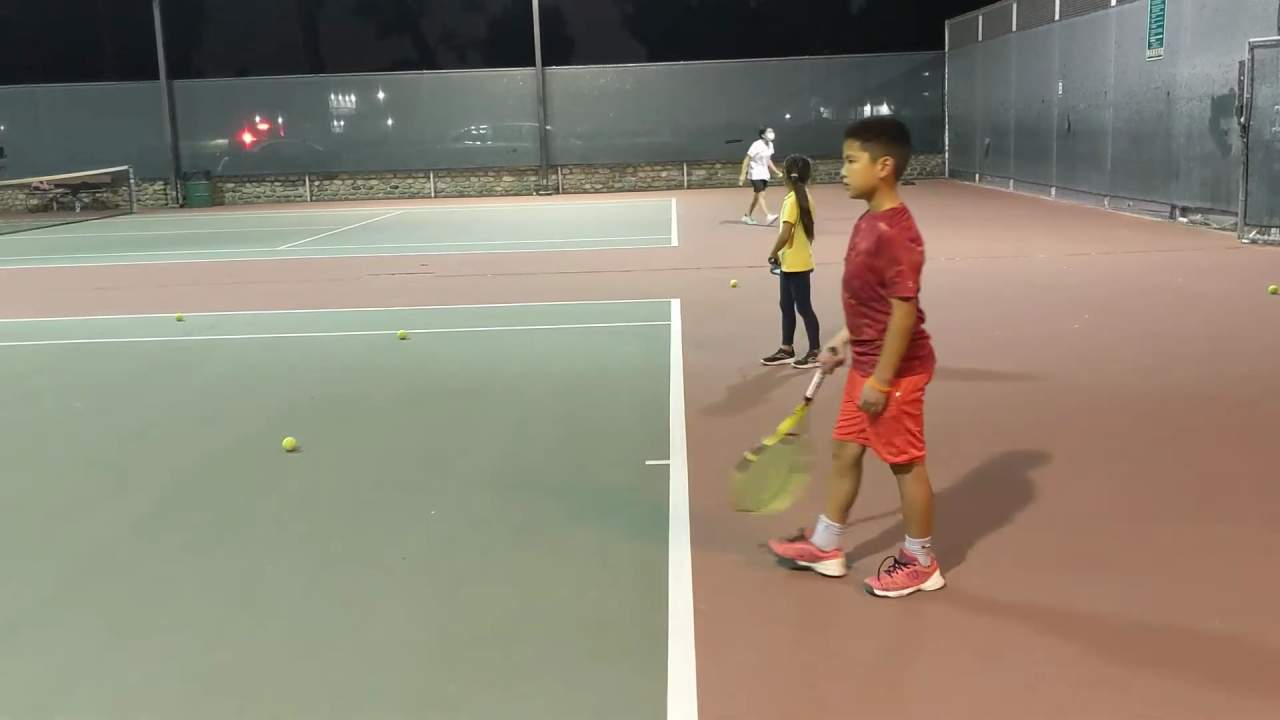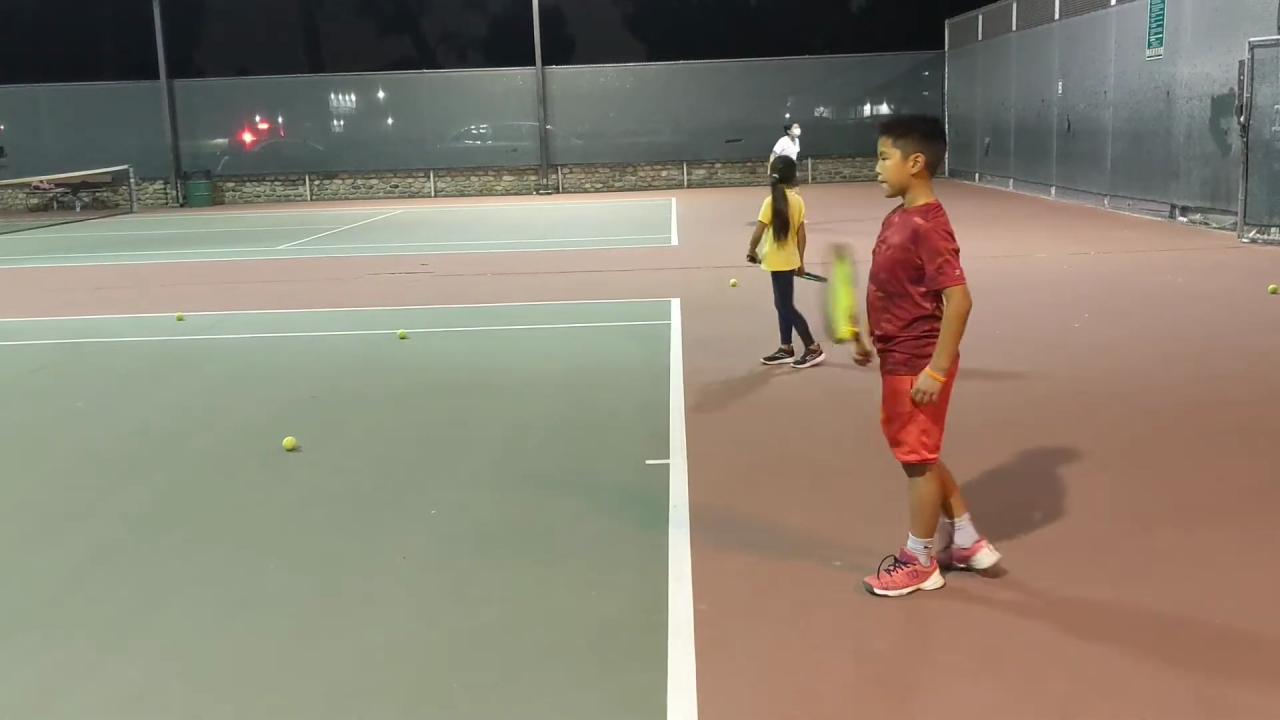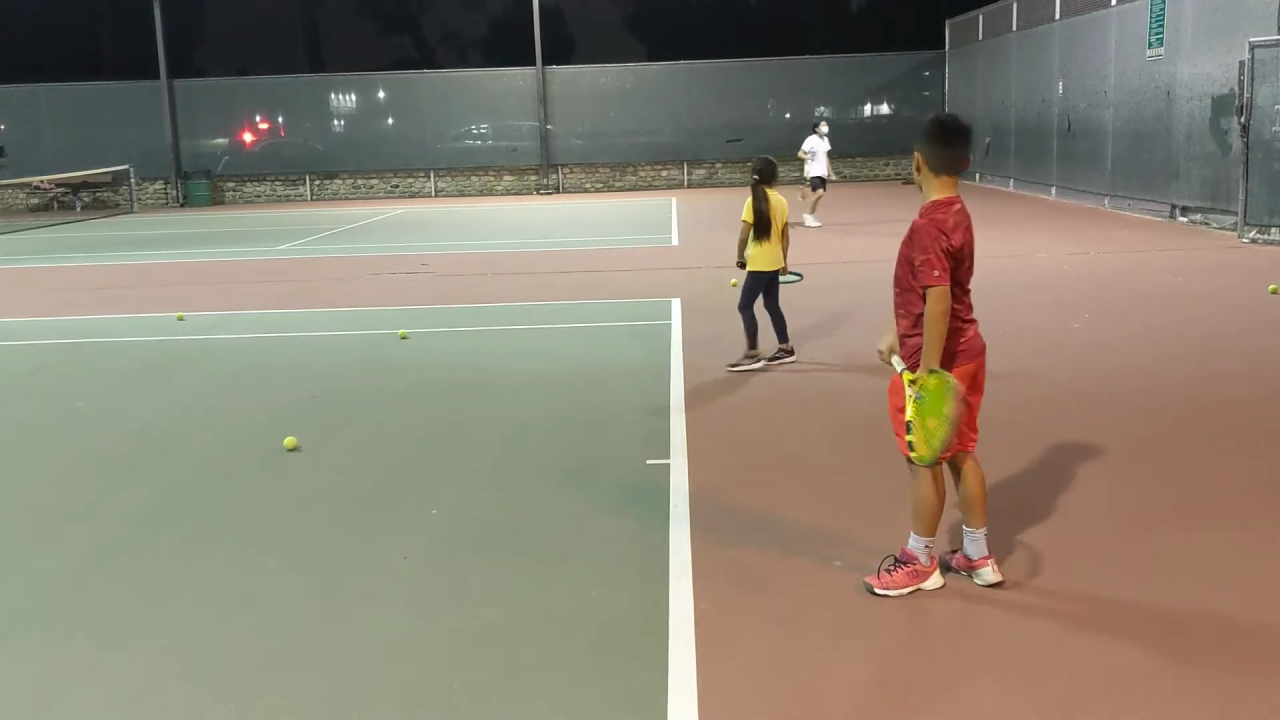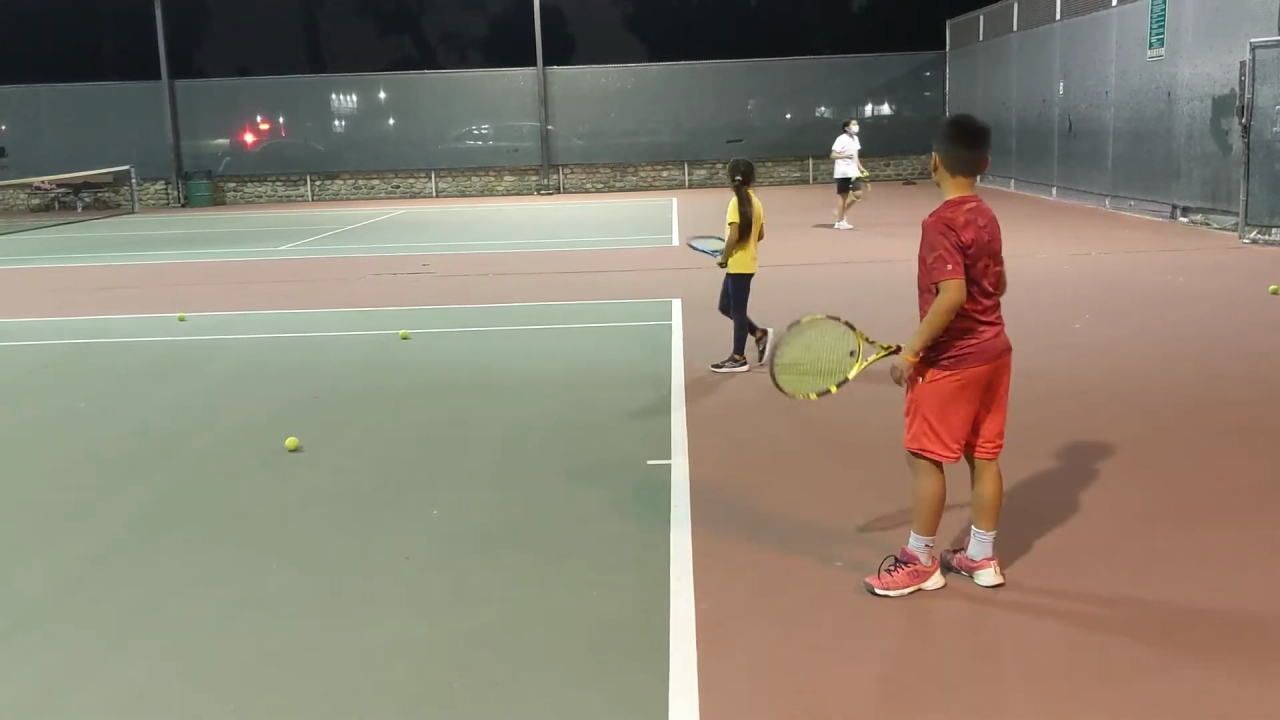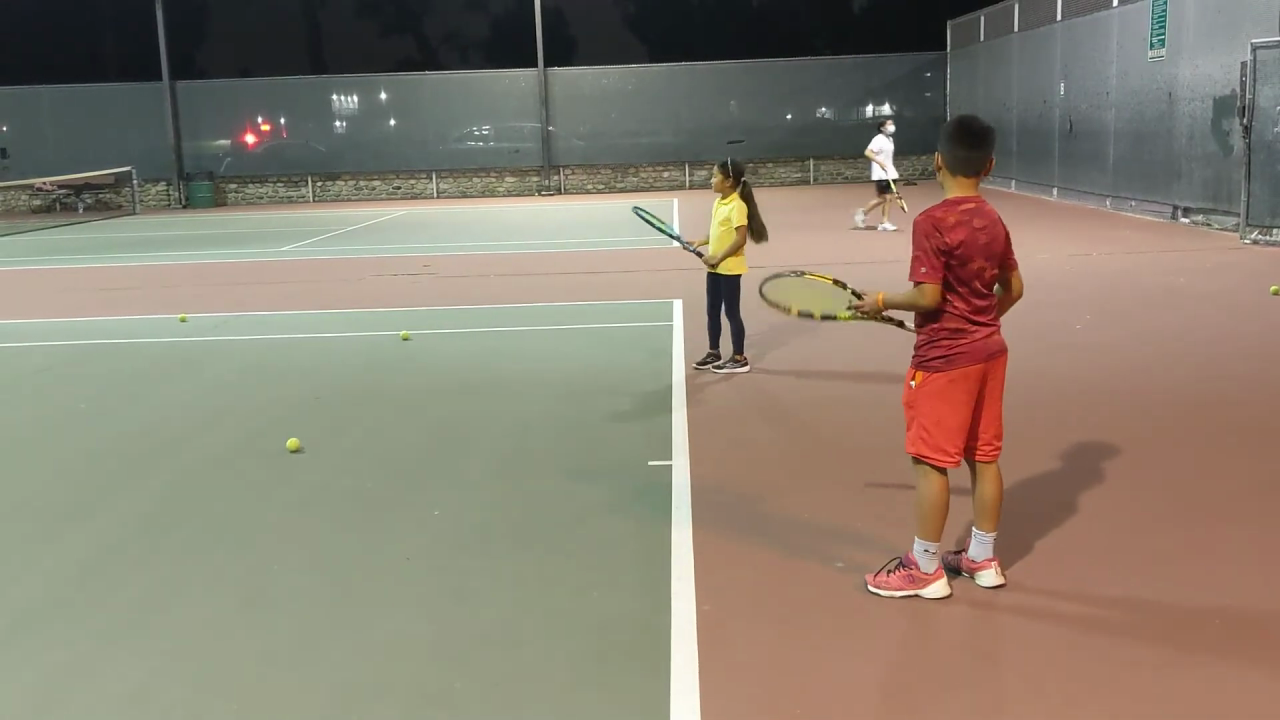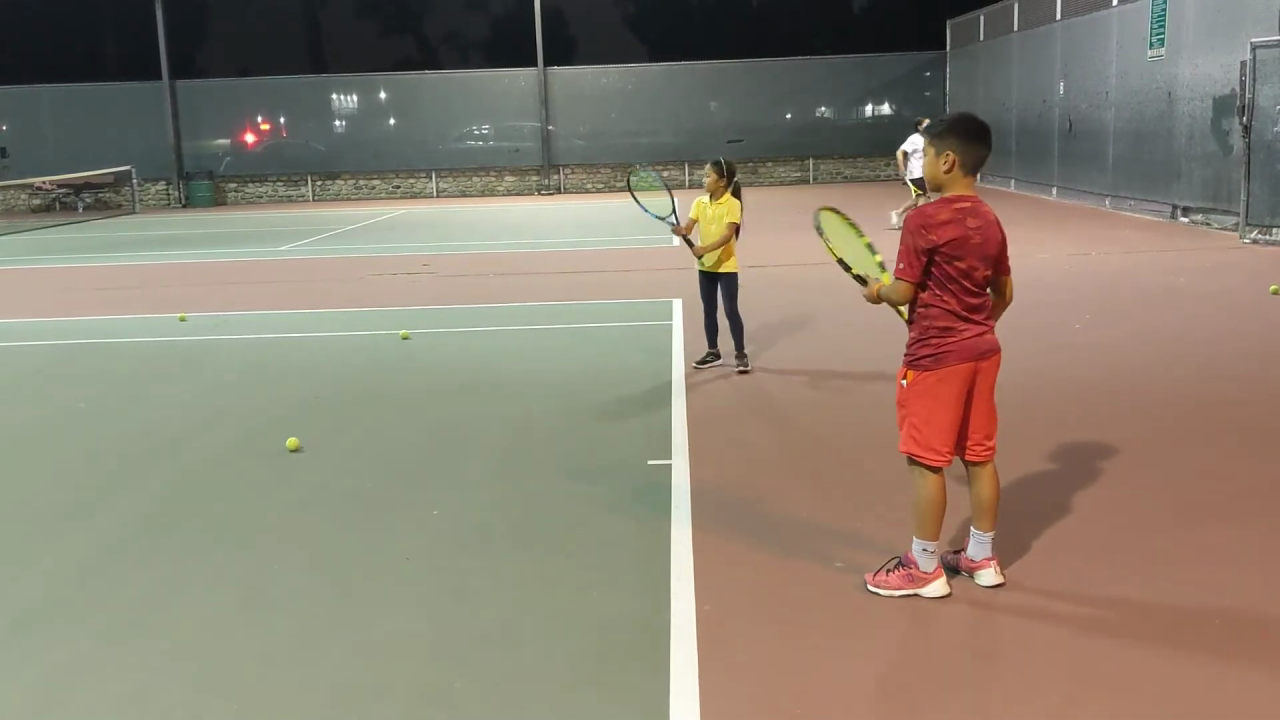
dt=0.4s
person 1, frame 1
left shoulder: (894, 233)
right shoulder: (869, 222)
left elbow: (904, 311)
left wrist: (881, 379)
right wrist: (843, 341)
left hip: (896, 370)
right hip: (868, 364)
left knee: (906, 463)
right knee: (845, 451)
left ankle: (921, 562)
right ankle: (824, 545)
person 1, frame 2
left shoulder: (925, 227)
right shoulder: (896, 219)
left elbow: (958, 300)
left wrist: (935, 370)
right wrist: (868, 336)
left hip: (917, 365)
right hip: (900, 361)
left knee: (917, 459)
right knee: (918, 456)
left ankle: (920, 560)
right ankle: (968, 542)
person 1, frame 3
left shoulder: (928, 225)
right shoulder: (956, 214)
left elbow: (938, 301)
left wrist: (927, 369)
right wrist: (898, 335)
left hip: (938, 360)
right hip: (964, 352)
left knee: (926, 458)
right knee: (961, 453)
left ankle: (921, 562)
right ankle: (977, 556)
person 1, frame 4
left shoulder: (941, 223)
right shoulder: (986, 217)
left elbow: (952, 295)
left wrist: (912, 351)
left hip: (953, 359)
right hip: (993, 351)
left knee: (925, 455)
right knee: (984, 455)
left ankle: (921, 561)
right ankle: (981, 557)
person 1, frame 5
left shoulder: (932, 222)
right shoulder: (993, 221)
left elbow: (928, 297)
right elbow: (1013, 289)
left wrist: (881, 302)
left hip: (943, 359)
right hip: (989, 352)
left knee: (930, 461)
right knee: (984, 456)
left ankle: (925, 568)
right ankle: (982, 558)
person 1, frame 6
left shoulder: (924, 220)
right shoulder: (991, 222)
left elbow: (904, 291)
right elbow: (1004, 295)
left wrist: (877, 292)
left hip: (935, 357)
right hip: (982, 352)
left knee: (927, 461)
right knee: (980, 455)
left ankle: (925, 568)
right ankle: (981, 557)
person 2, frame 1
left shoulder: (792, 201)
right shoulder: (802, 198)
left elbow: (785, 234)
left wrist: (773, 254)
left hip: (796, 265)
right hip: (790, 264)
left knee: (803, 308)
right knee: (787, 306)
left ankle: (815, 353)
right ankle: (786, 349)
person 2, frame 2
left shoulder: (772, 201)
right shoulder: (797, 200)
left elbow: (758, 232)
right elbow: (801, 235)
left wrist: (752, 252)
right wrist: (800, 261)
left hip: (779, 263)
right hip: (789, 262)
left knee: (786, 307)
right knee: (783, 306)
left ankle: (813, 348)
right ankle: (786, 348)
person 2, frame 3
left shoulder: (754, 201)
right shoulder: (781, 201)
left elbow: (744, 235)
right elbow: (785, 235)
left wrist: (740, 257)
right wrist: (784, 260)
left hip: (759, 264)
right hip: (774, 263)
left knee: (745, 306)
right knee: (772, 305)
left ankle: (752, 354)
right ankle: (785, 348)
person 2, frame 4
left shoulder: (737, 203)
right shoulder: (754, 202)
left elbow: (733, 236)
right elbow: (760, 235)
left wrist: (724, 257)
left hip: (739, 266)
right hip: (744, 264)
left knee: (737, 311)
right knee: (726, 307)
left ankle: (738, 358)
right ankle: (760, 334)
person 2, frame 5
left shoulder: (738, 206)
right shoulder: (718, 203)
left elbow: (740, 239)
left wrist: (717, 258)
right wrist: (700, 243)
left hip: (729, 269)
right hip: (715, 269)
left knee: (731, 313)
right knee: (712, 311)
left ankle: (739, 359)
right ankle: (714, 353)
person 2, frame 6
left shoulder: (733, 204)
right shoulder: (700, 202)
left elbow: (728, 235)
right elbow: (688, 227)
left wrist: (705, 248)
right wrist: (681, 231)
left hip: (726, 266)
right hip: (705, 266)
left knee: (731, 311)
right knee: (709, 311)
left ankle: (741, 354)
right ankle: (713, 352)
